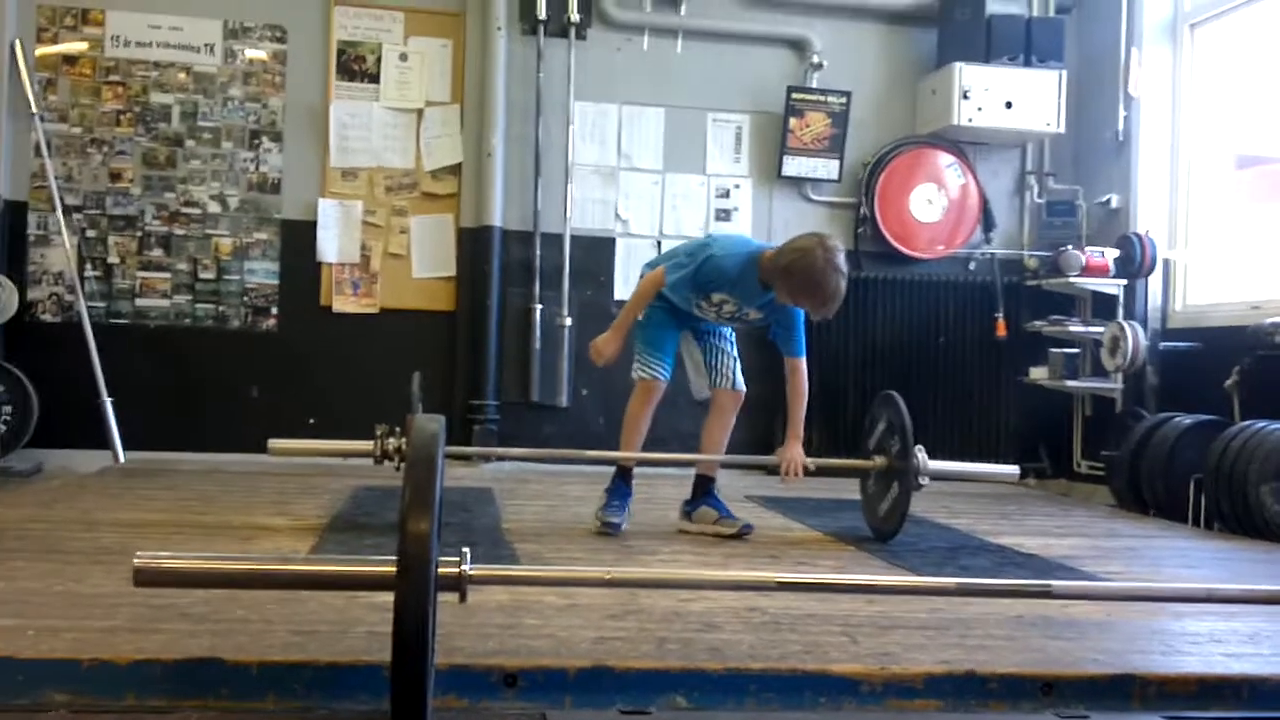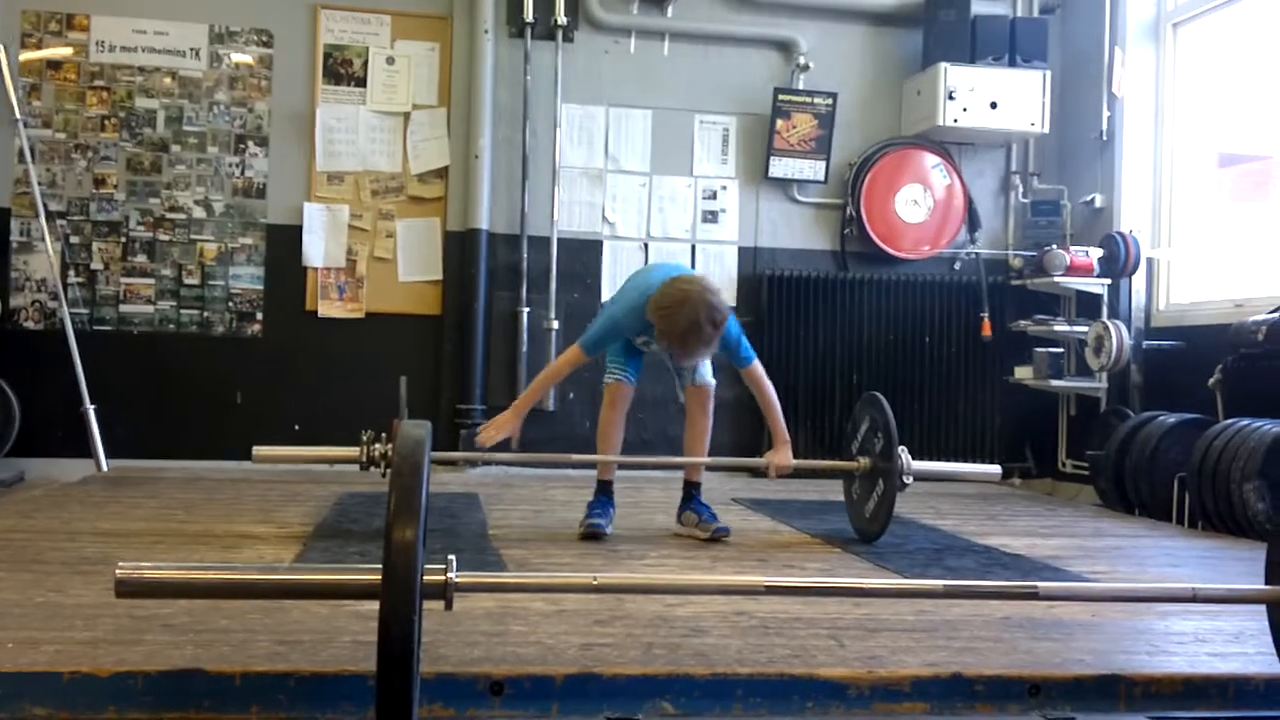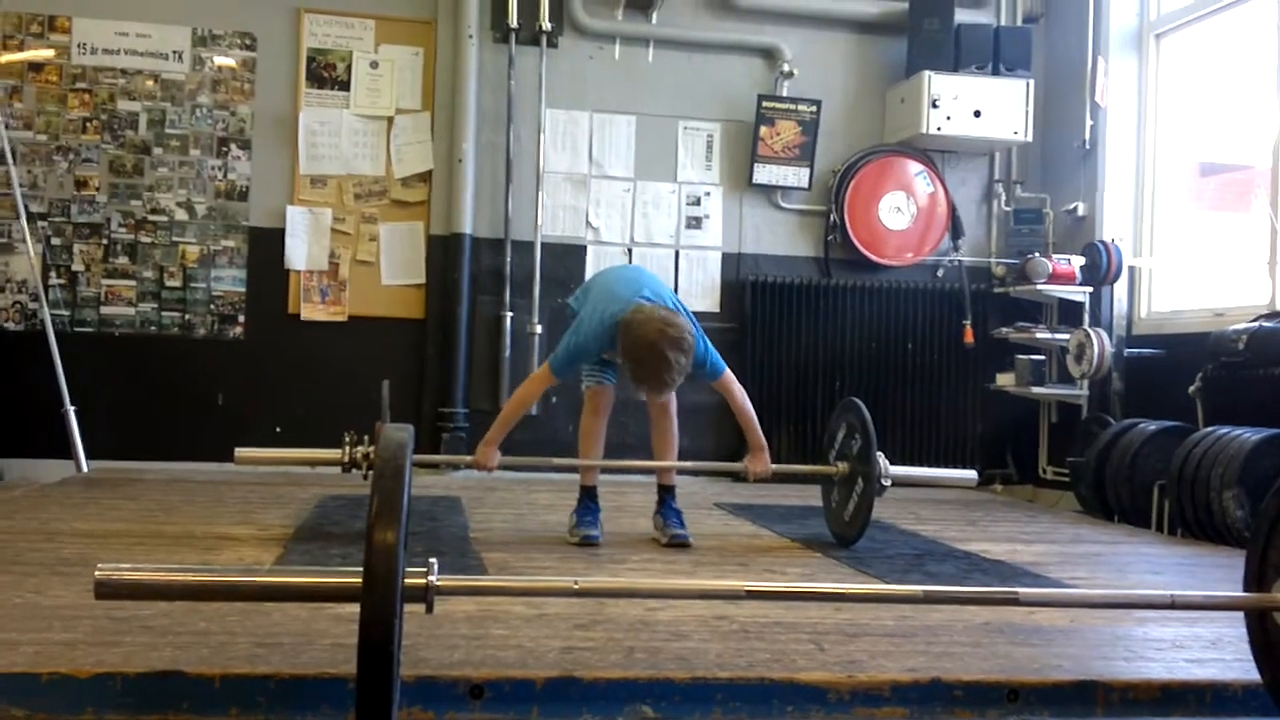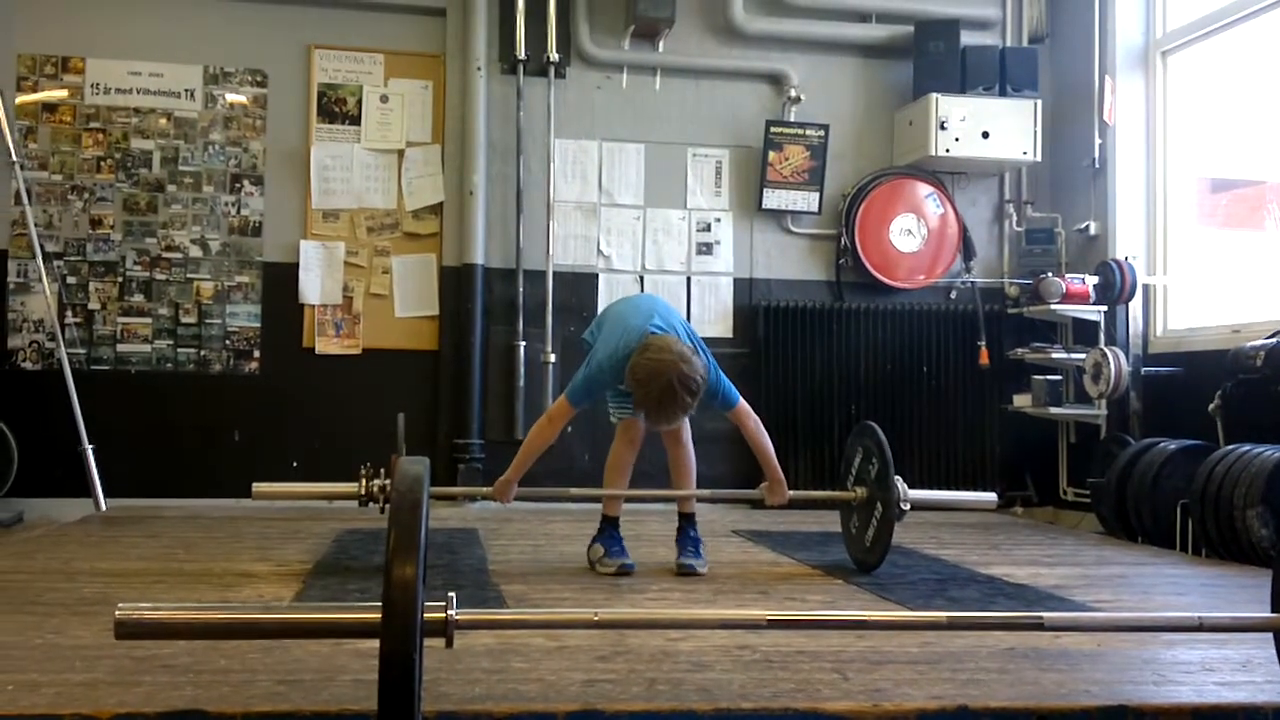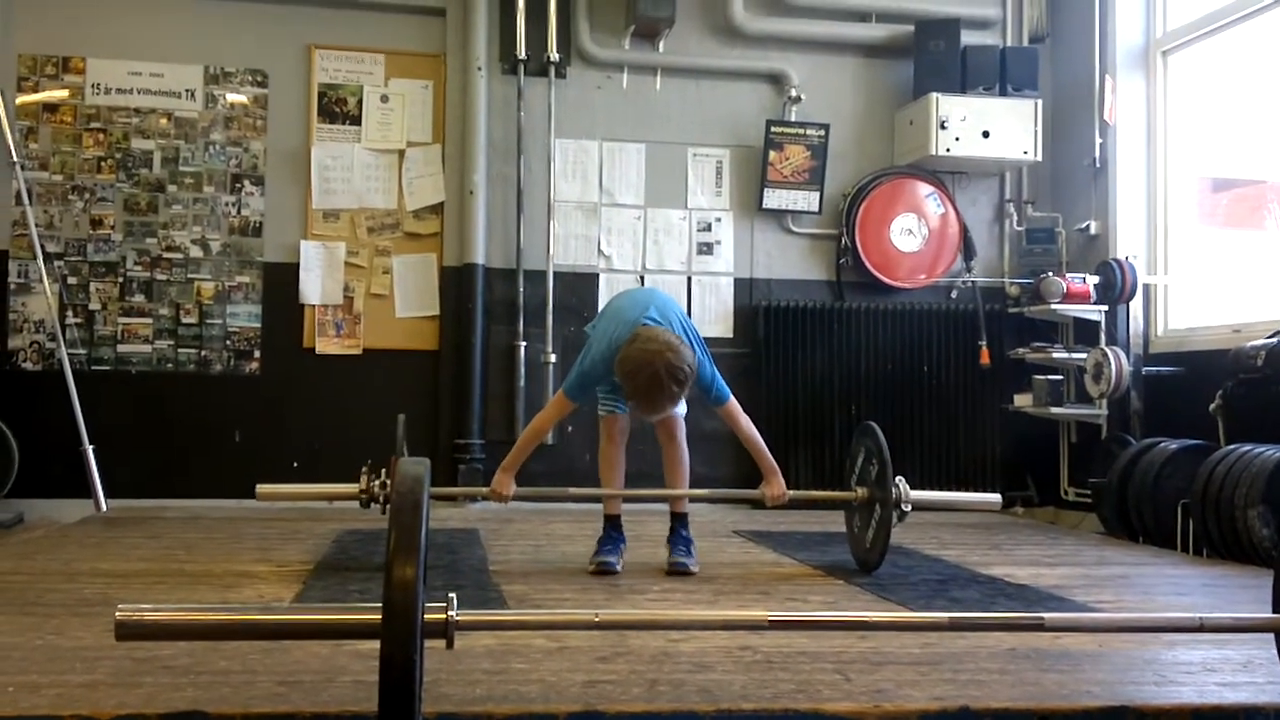
dt=1s
person 1, frame 1
left shoulder: (788, 304)
right shoulder: (725, 259)
left elbow: (796, 369)
right elbow: (654, 278)
left wrist: (794, 442)
right wrist: (615, 334)
left hip: (711, 319)
right hip: (666, 301)
left knee: (730, 395)
right knee: (652, 383)
left ankle: (700, 499)
right ankle: (620, 487)
person 1, frame 2
left shoulder: (715, 319)
right shoulder: (629, 311)
left elbow: (757, 377)
right elbow: (569, 360)
left wrist: (782, 444)
right wrist: (516, 413)
left hip: (685, 324)
right hip: (631, 327)
left knee: (702, 394)
right knee: (618, 391)
left ankle: (691, 501)
right ankle: (603, 498)
person 1, frame 3
left shoulder: (685, 334)
right shoulder: (593, 331)
left elbow: (733, 389)
right elbow: (536, 384)
left wrist: (759, 450)
right wrist: (490, 444)
left hip: (653, 308)
right hip: (597, 303)
left knee: (665, 402)
right knee: (599, 399)
left ankle: (667, 505)
right ankle: (587, 504)
person 1, frame 4
left shoulder: (698, 365)
right shoulder: (608, 361)
left elbow: (748, 420)
right elbow: (553, 419)
left wrist: (776, 480)
right wrist: (510, 479)
left hip: (664, 331)
right hip: (612, 333)
left knee: (678, 431)
right knee: (631, 431)
left ankle: (689, 533)
right ankle: (606, 534)
person 1, frame 5
left shoulder: (692, 357)
right shoulder: (602, 355)
left elbow: (737, 417)
right elbow: (551, 413)
left wrist: (773, 475)
right wrist: (506, 471)
left hip: (666, 327)
right hip: (617, 342)
left knee: (672, 428)
right knee: (613, 429)
left ankle: (679, 533)
right ankle: (612, 533)
